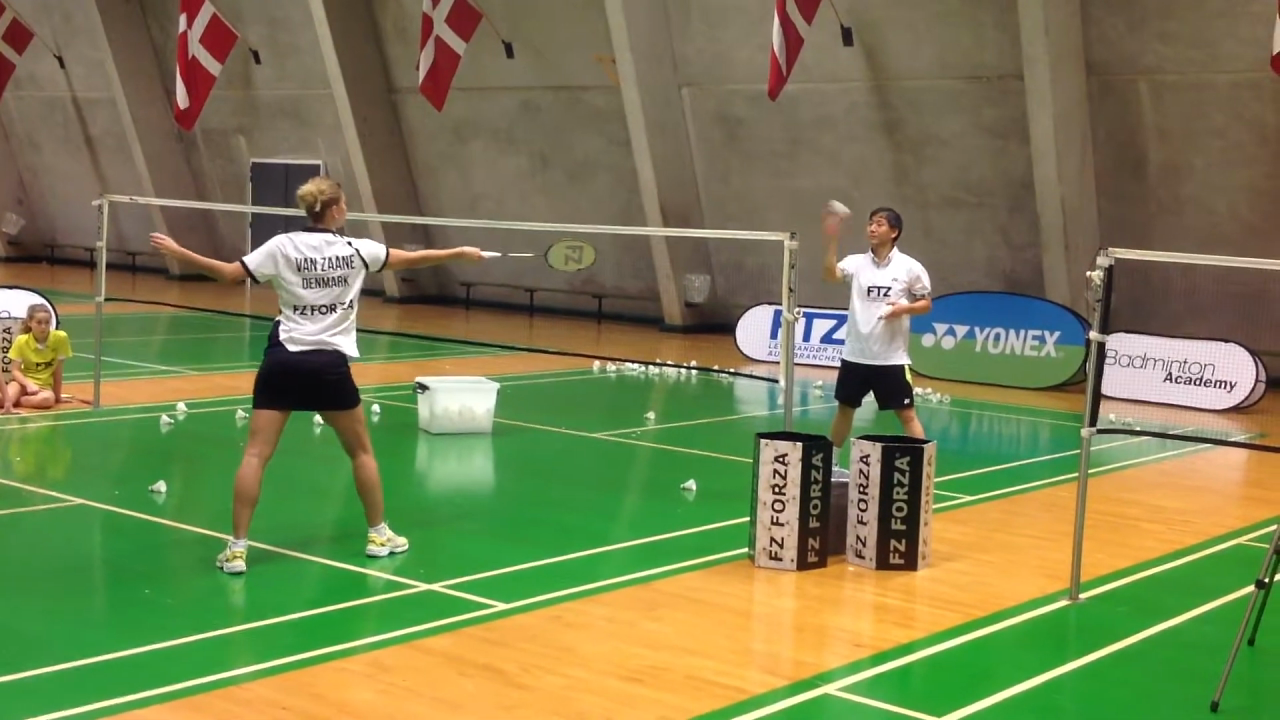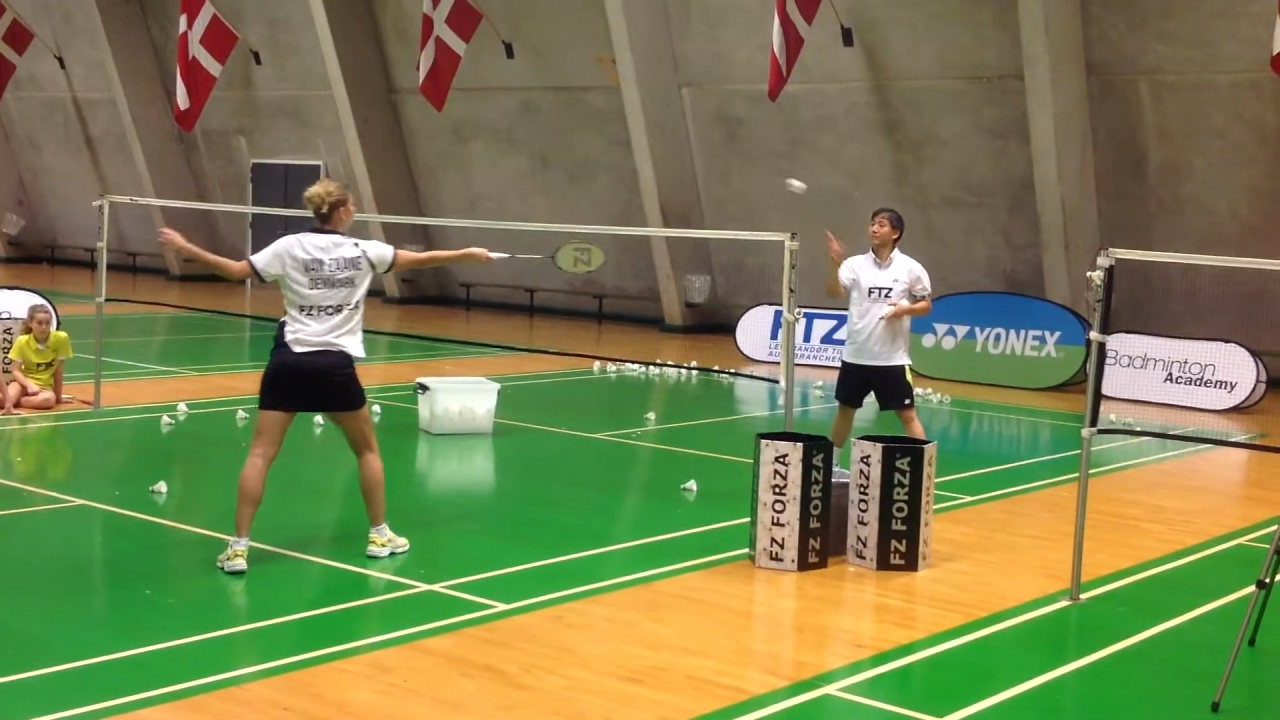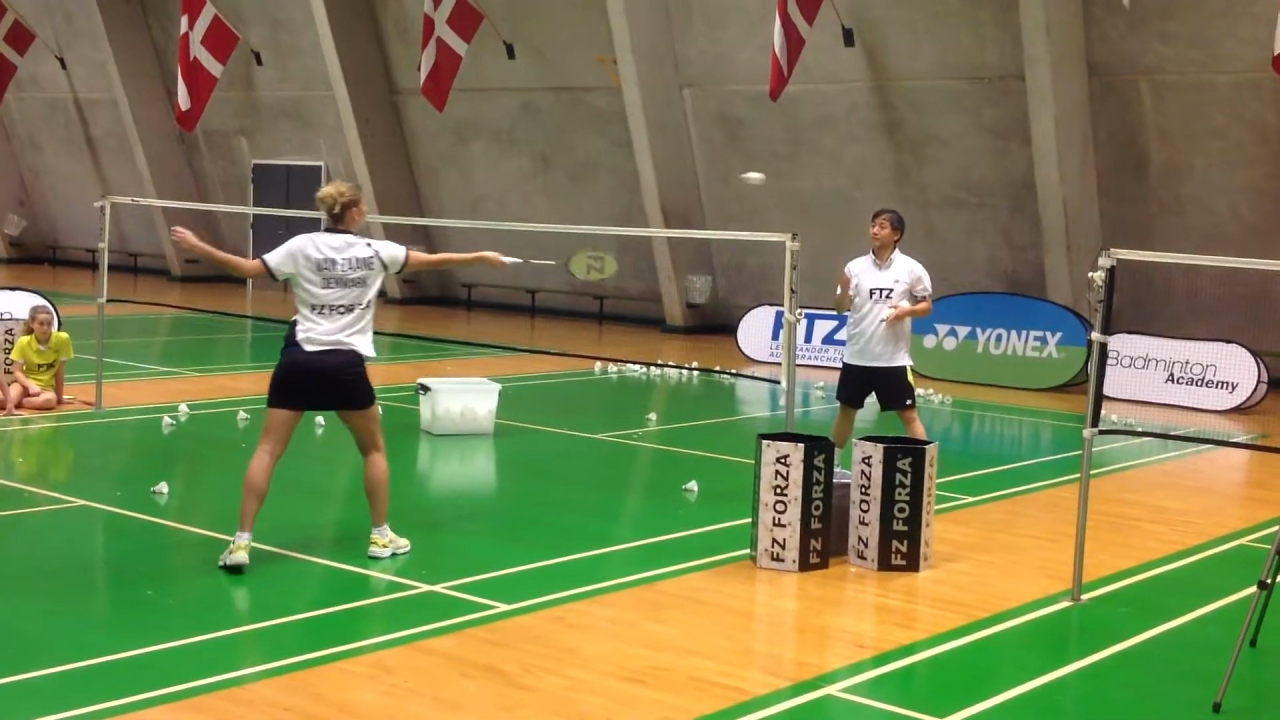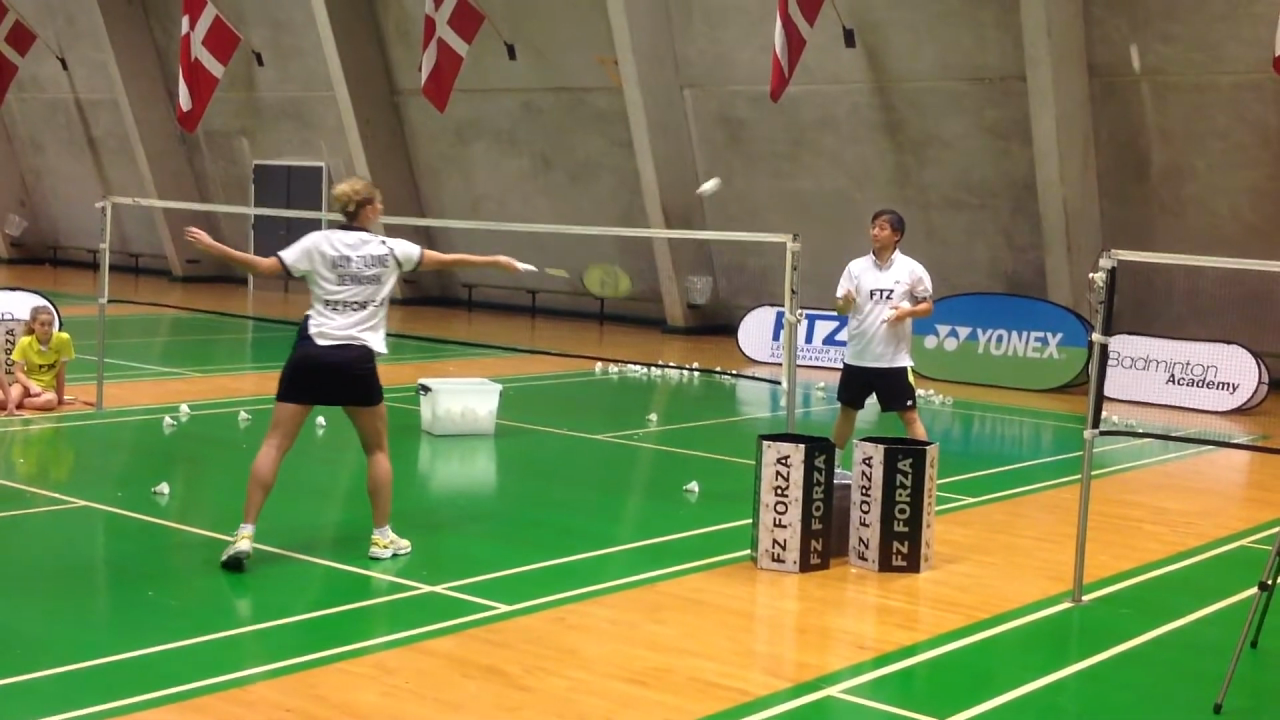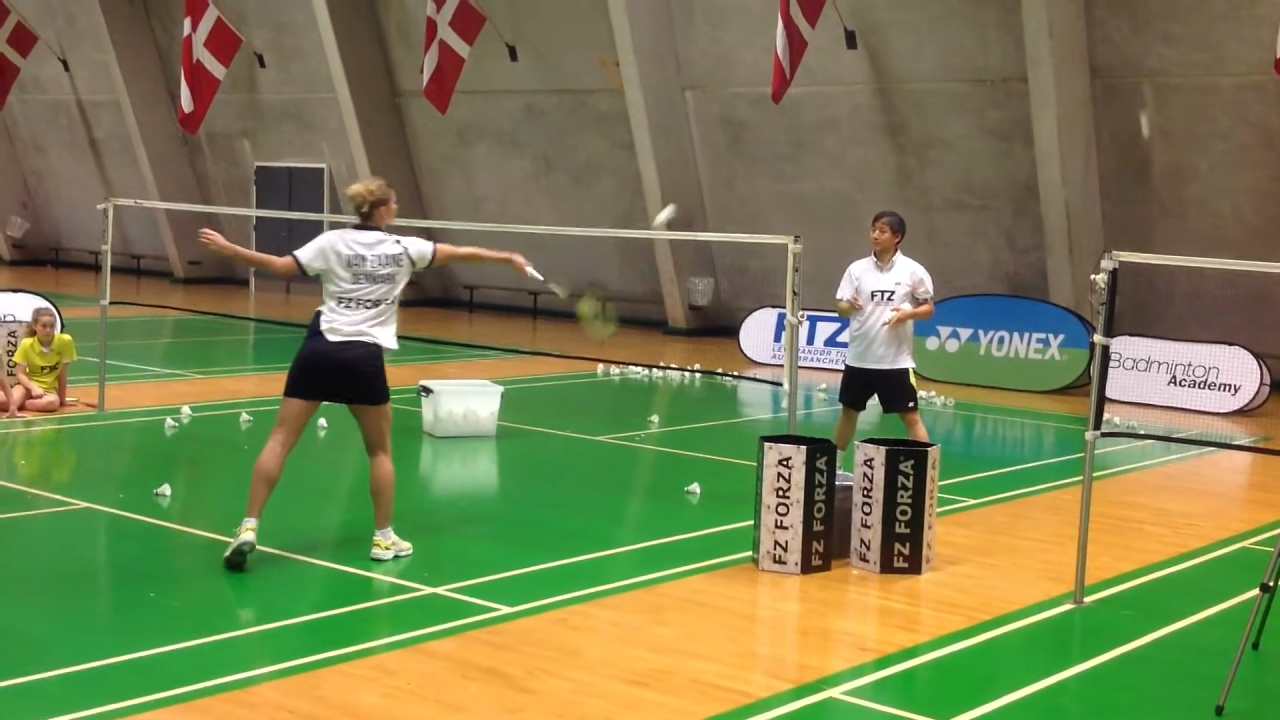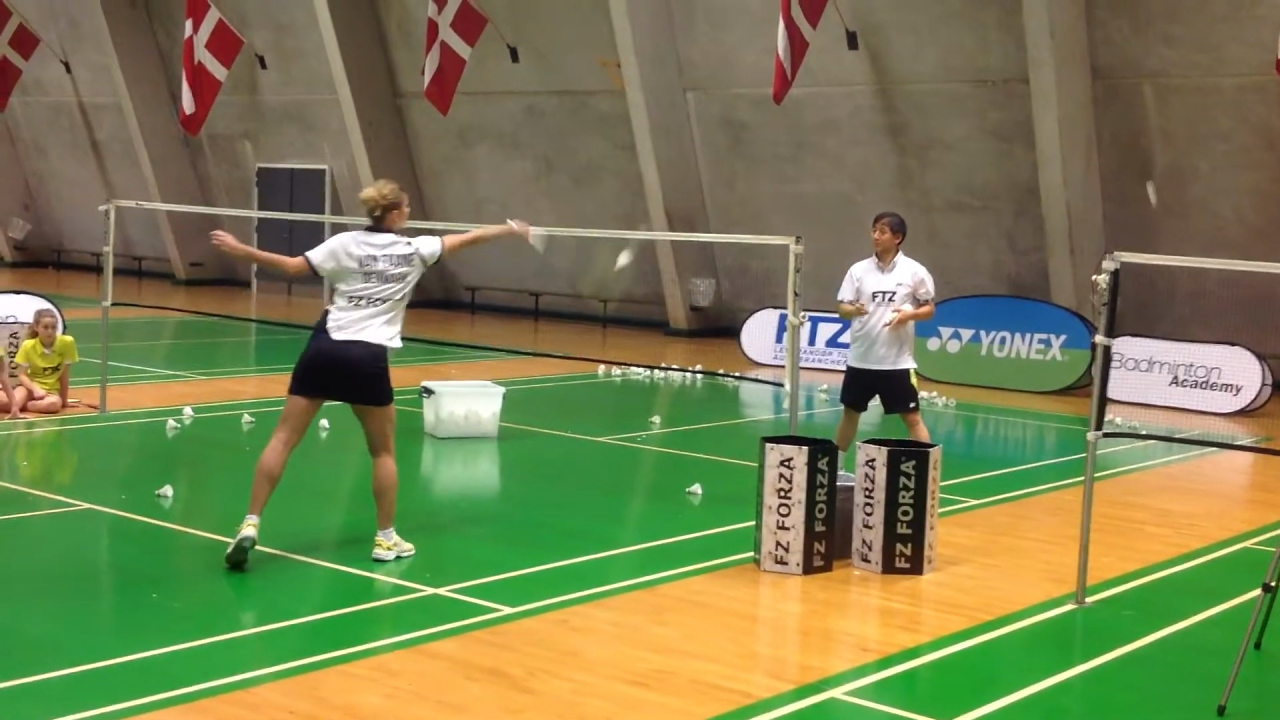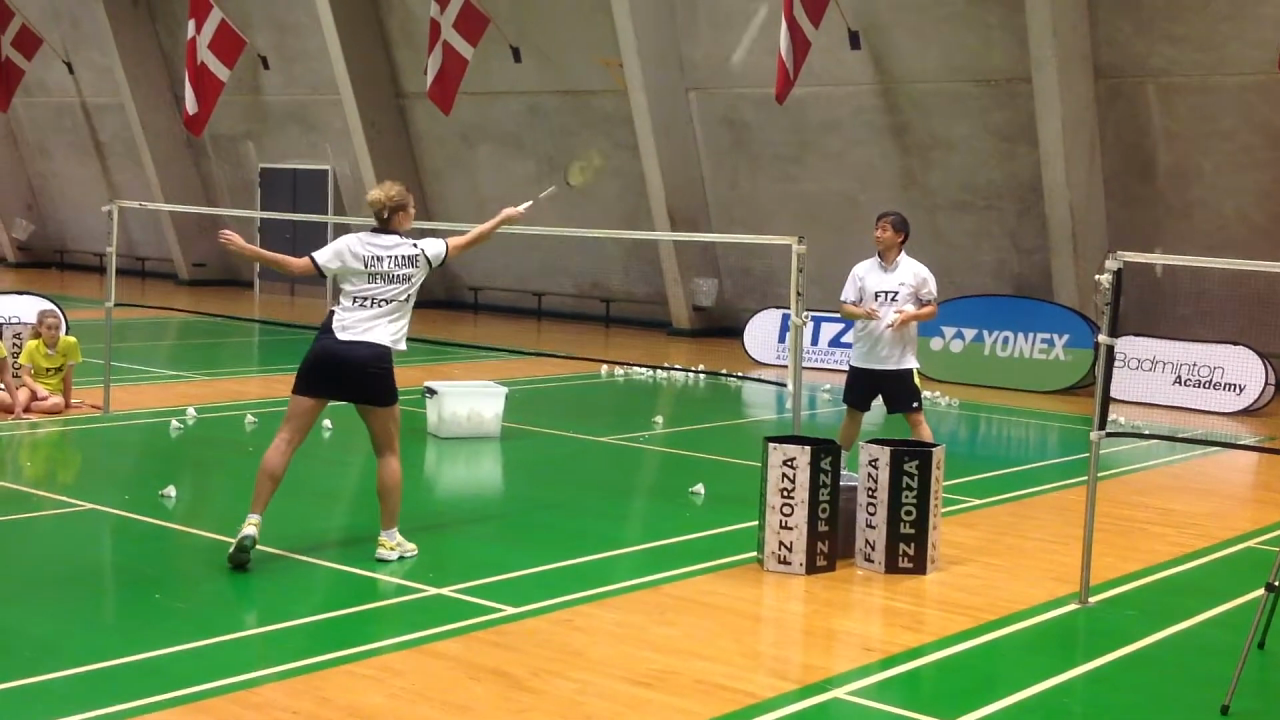
dt=0.1s
person 1, frame 1
left shoulder: (282, 246)
right shoulder: (356, 250)
left elbow: (229, 273)
right elbow: (414, 258)
left wrist: (179, 252)
right wrist: (460, 252)
left hip: (282, 362)
right hip: (329, 365)
left knee: (256, 454)
right knee: (361, 451)
left ankle: (237, 548)
right ankle: (379, 535)
person 1, frame 2
left shoulder: (290, 247)
right shoulder: (362, 251)
left elbow: (236, 271)
right elbow: (421, 259)
left wrist: (187, 248)
right wrist: (468, 253)
left hip: (288, 362)
right hip: (334, 365)
left knee: (261, 455)
right knee: (367, 450)
left ankle: (237, 547)
right ankle: (379, 535)
person 1, frame 3
left shoulder: (302, 246)
right shoulder: (374, 252)
left elbow: (248, 269)
right elbow: (433, 260)
left wrist: (199, 246)
right wrist: (481, 257)
left hip: (299, 360)
right hip: (345, 364)
left knee: (267, 451)
right knee: (373, 450)
left ankle: (241, 543)
right ankle: (381, 536)
person 1, frame 4
left shoulder: (318, 243)
right shoulder: (389, 249)
left elbow: (265, 268)
right elbow: (446, 260)
left wrist: (214, 247)
right wrist: (496, 261)
left hip: (309, 355)
right hip: (355, 361)
left knee: (275, 445)
right knee: (377, 450)
left ankle: (244, 535)
right ankle: (382, 537)
person 1, frame 5
left shoulder: (333, 242)
right shoulder: (402, 248)
left elbow: (280, 267)
right elbow: (459, 253)
left wrist: (229, 248)
right wrist: (506, 257)
left hip: (319, 351)
right hip: (364, 358)
left knee: (279, 440)
right knee: (379, 451)
left ankle: (248, 528)
right ankle: (384, 538)
person 1, frame 6
left shoulder: (345, 243)
right shoulder: (415, 249)
left elbow: (292, 267)
right elbow: (464, 239)
left wrist: (241, 250)
right wrist: (506, 229)
left hip: (322, 350)
right hip: (368, 358)
left knee: (283, 438)
right knee: (383, 451)
left ankle: (250, 525)
right ankle: (386, 538)
person 1, frame 7
left shoulder: (351, 244)
right shoulder: (420, 251)
left elbow: (297, 267)
right elbow: (468, 239)
left wrist: (248, 250)
right wrist: (503, 217)
left hip: (328, 351)
right hip: (373, 359)
left knee: (286, 439)
right knee: (387, 452)
left ankle: (251, 525)
right ankle: (389, 539)
person 2, frame 1
left shoulder: (910, 267)
right shoulder: (856, 263)
left elbow: (926, 303)
right elbow: (829, 274)
left wrist: (905, 307)
right wrist: (832, 239)
left hip: (892, 357)
right hip: (856, 354)
left knee: (907, 414)
right knee: (845, 409)
person 2, frame 2
left shoulder: (911, 268)
right shoulder: (855, 264)
left elbow: (926, 305)
right elbow: (833, 292)
left wrist: (906, 308)
right wrist: (835, 264)
left hip: (892, 358)
right hip: (856, 355)
left knee: (907, 414)
right knee: (845, 409)
person 2, frame 3
left shoulder: (912, 269)
right shoulder: (856, 266)
left elbow: (927, 305)
right elbow: (840, 307)
left wrist: (907, 310)
right wrist: (844, 291)
left hip: (894, 359)
right hip: (857, 356)
left knee: (909, 415)
right knee: (846, 410)
right ankle: (832, 465)
person 2, frame 4
left shoulder: (912, 269)
right shoulder: (856, 267)
left elbow: (927, 306)
right elbow: (839, 306)
left wrist: (907, 311)
right wrist: (846, 303)
left hip: (895, 359)
right hip: (857, 357)
left knee: (909, 416)
right knee: (847, 411)
person 2, frame 5
left shoulder: (914, 271)
right shoulder: (857, 269)
left elbow: (928, 308)
right elbow: (840, 307)
left wrist: (908, 313)
right wrist: (849, 306)
left hip: (896, 361)
right hip: (859, 359)
left knee: (911, 417)
right knee: (848, 412)
right ankle: (834, 466)
person 2, frame 6
left shoulder: (915, 272)
right shoulder: (858, 269)
left elbow: (929, 308)
right elbow: (841, 308)
left wrist: (908, 314)
right wrist: (854, 309)
left hip: (898, 361)
right hip: (861, 359)
left knee: (912, 418)
right knee: (850, 413)
right ankle: (836, 466)
person 2, frame 7
left shoulder: (918, 271)
right shoulder: (861, 269)
left elbow: (932, 308)
right elbow: (844, 308)
left wrist: (911, 315)
right wrist: (862, 312)
left hip: (900, 362)
right hip: (863, 359)
left knee: (915, 418)
right knee: (853, 413)
right ankle: (838, 467)
